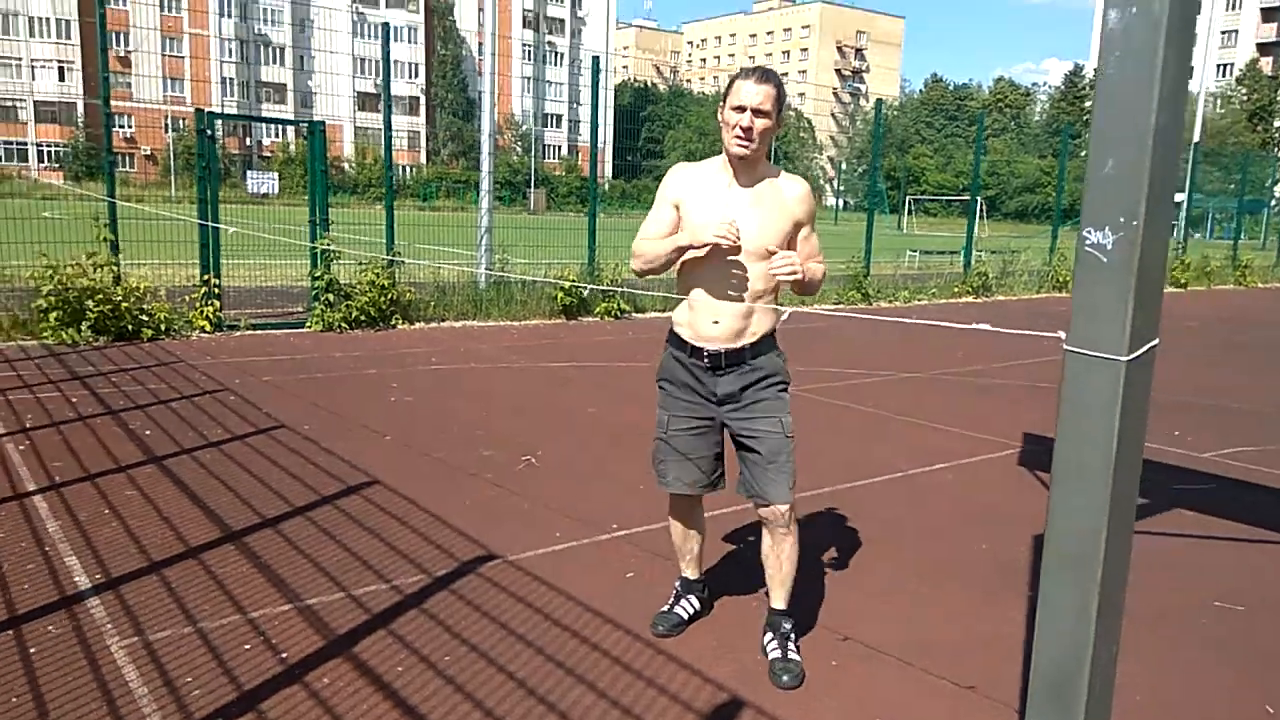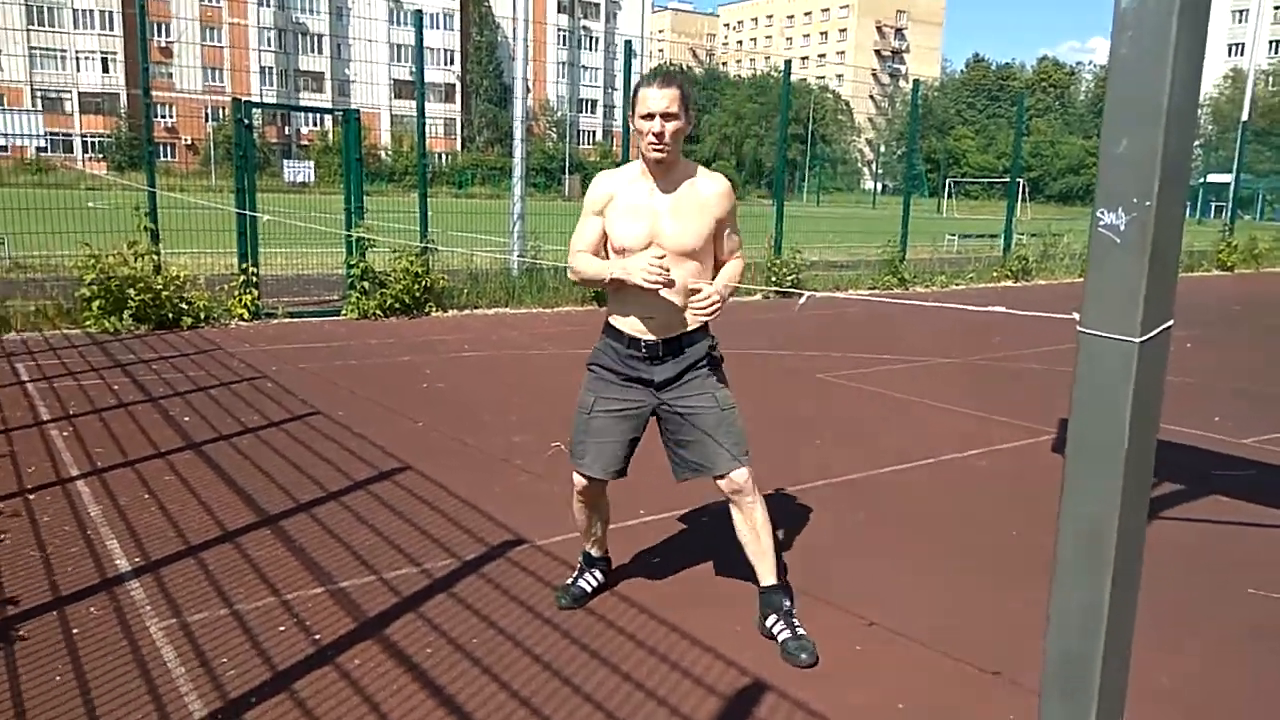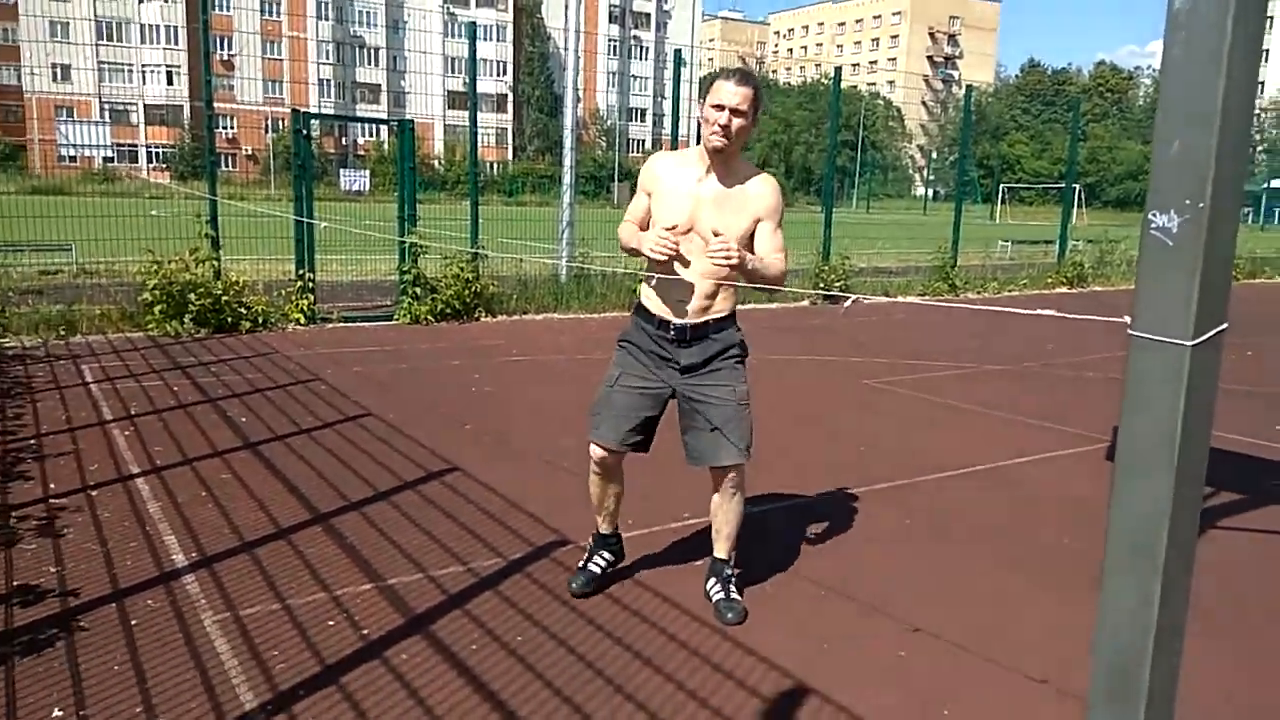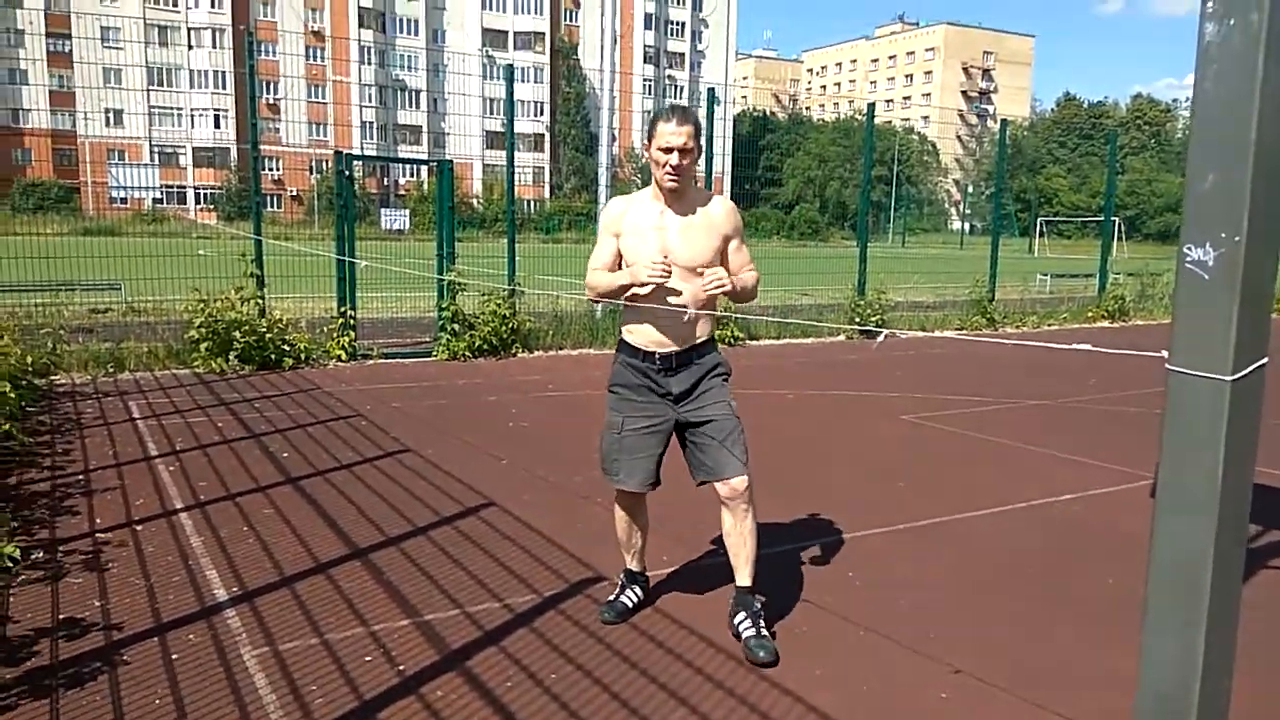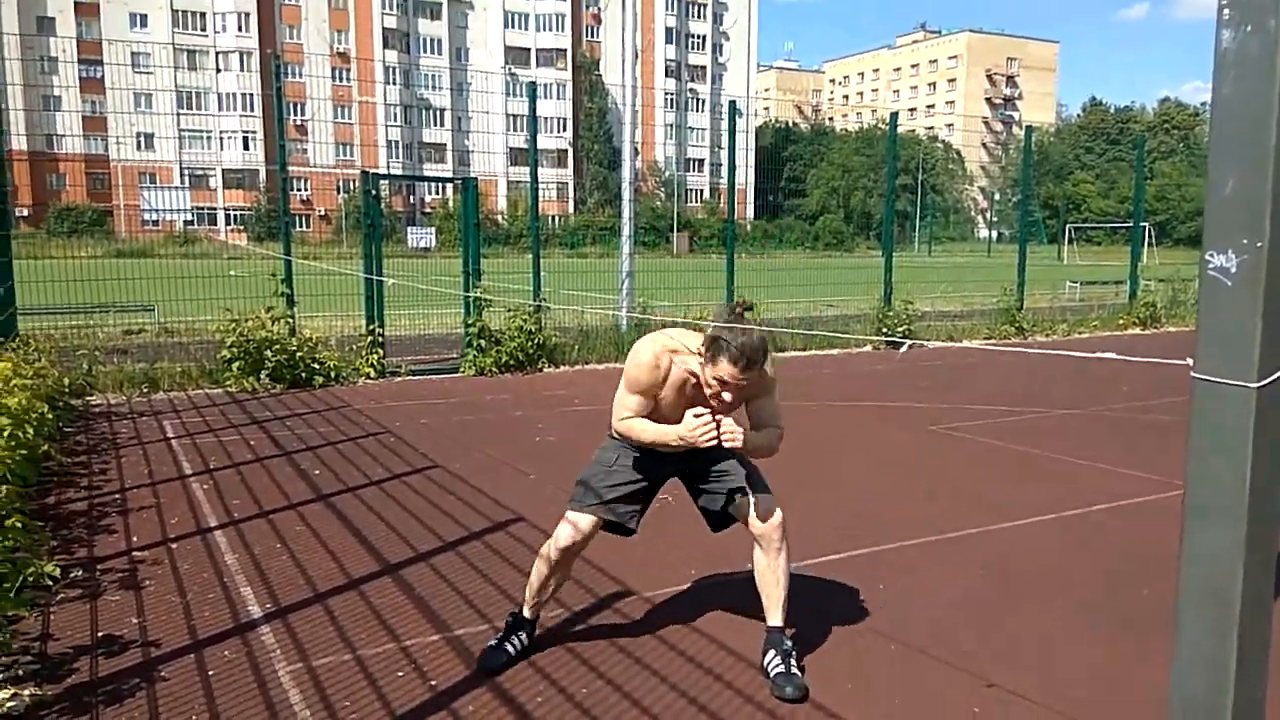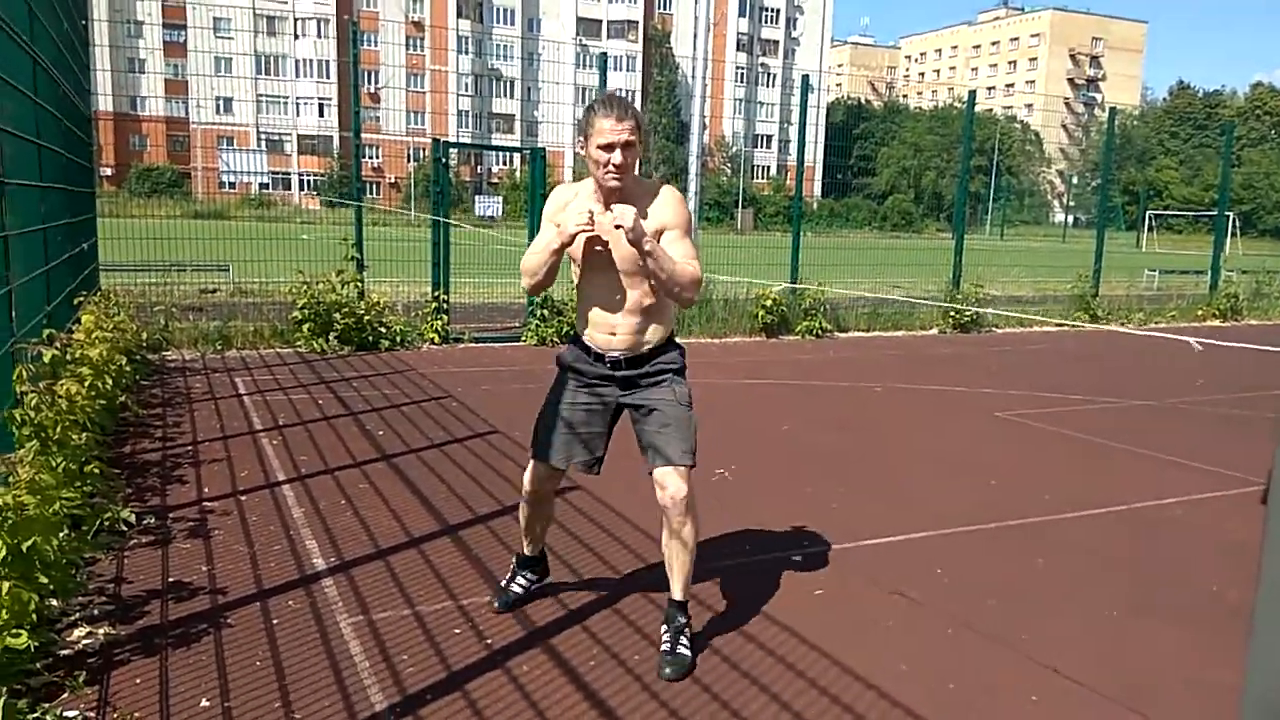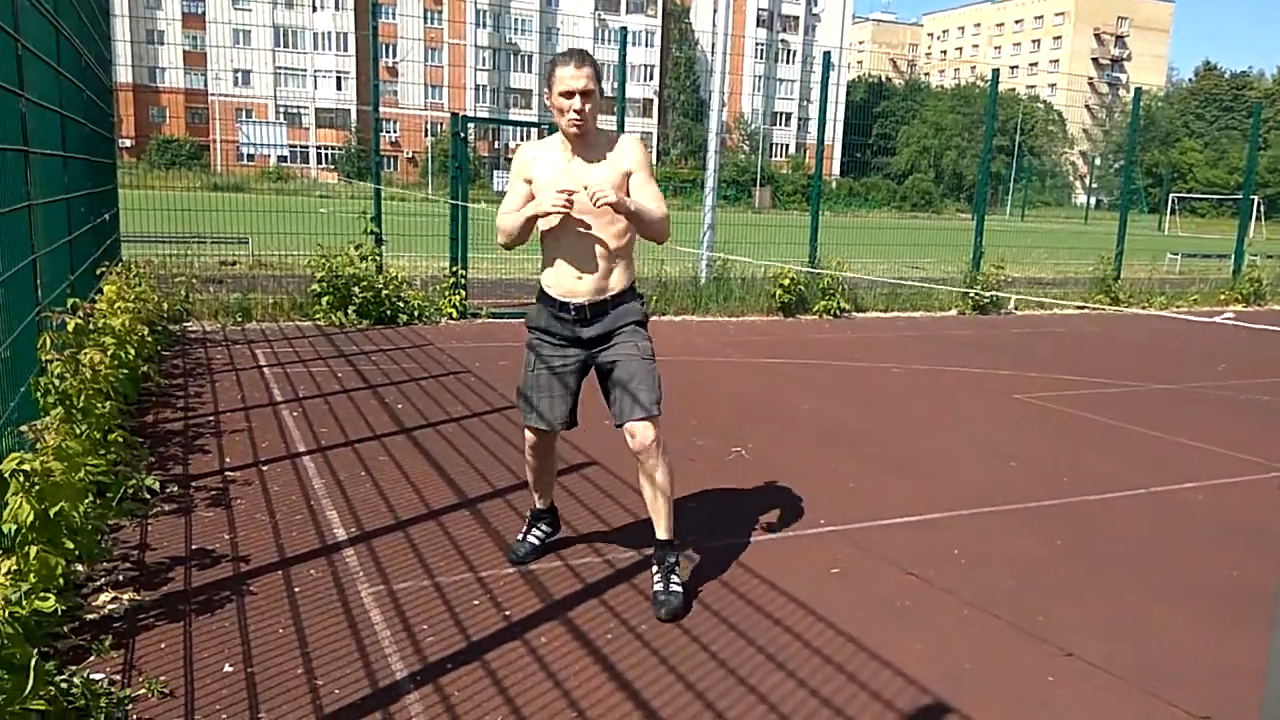
dt=0.7s
person 1, frame 1
left shoulder: (794, 193)
right shoulder: (683, 179)
left elbow: (815, 274)
right elbow: (639, 261)
left wrist: (799, 271)
right wrist: (689, 238)
left hip: (757, 369)
right hip: (686, 364)
left knee: (776, 508)
right knee: (682, 492)
left ankle: (779, 625)
right ankle: (692, 588)
person 1, frame 2
left shoulder: (716, 189)
right shoulder: (606, 187)
left elbow: (735, 260)
right elbow: (578, 265)
left wrist: (722, 285)
right wrist: (623, 271)
left hip: (691, 355)
right hip: (621, 355)
left knee: (738, 481)
right knee: (588, 479)
left ankle: (777, 603)
right ankle: (595, 564)
person 1, frame 3
left shoulder: (763, 190)
right shoulder: (660, 168)
left elbow: (778, 274)
right elbow: (626, 231)
left wrist: (745, 263)
right wrist: (641, 241)
left hip: (715, 345)
right hip: (648, 337)
left knee: (728, 470)
right knee: (603, 451)
left ankle: (720, 572)
right ankle: (605, 545)
person 1, frame 4
left shoulder: (722, 211)
right shoulder: (620, 211)
left elbow: (750, 286)
right elbow: (592, 286)
left wrist: (733, 284)
right wrist: (633, 275)
left hip: (701, 367)
right hip: (636, 369)
left knee: (734, 488)
right knee: (628, 489)
left ankle: (747, 605)
right ankle: (635, 580)
person 1, frame 5
left shoulder: (755, 372)
right shoulder: (652, 355)
left elbow: (771, 439)
right elbow: (622, 424)
left wrist: (747, 439)
right wrist: (681, 435)
left hip: (709, 447)
right hip: (642, 444)
left knee: (770, 522)
right knee: (569, 534)
left ankle: (777, 643)
right ankle: (523, 623)
person 1, frame 6
left shoulder: (666, 203)
right shoulder: (564, 201)
left elbow: (690, 291)
right elbow: (529, 281)
left wrist: (642, 246)
right wrist: (561, 236)
left hip: (654, 367)
right hip: (588, 364)
left knee: (675, 491)
right knee: (539, 476)
left ankle: (677, 614)
right ankle: (531, 564)
person 1, frame 7
left shoulder: (628, 150)
right shoulder: (530, 157)
left elbow: (661, 228)
right elbow: (504, 236)
left wrist: (627, 206)
right wrist: (536, 210)
left hip: (618, 316)
right hip: (554, 318)
left knee: (643, 436)
right knee: (537, 433)
left ankle: (666, 558)
right ankle: (544, 515)
